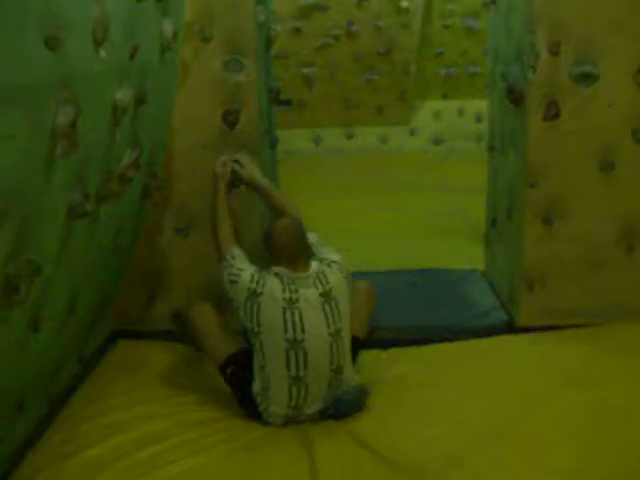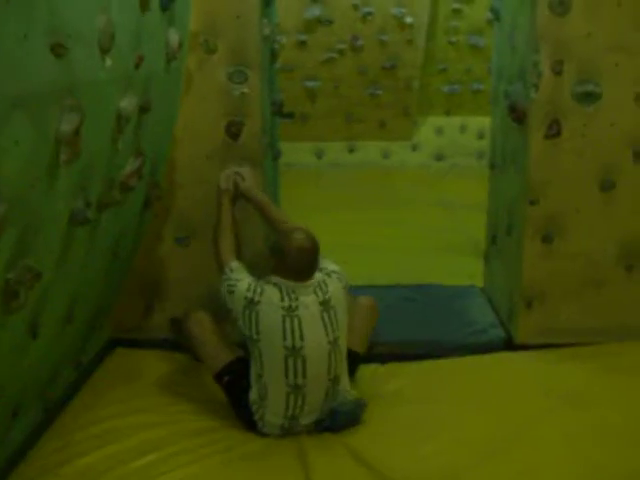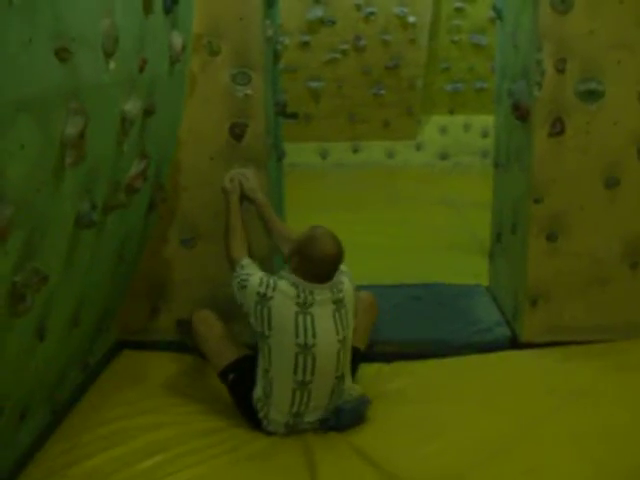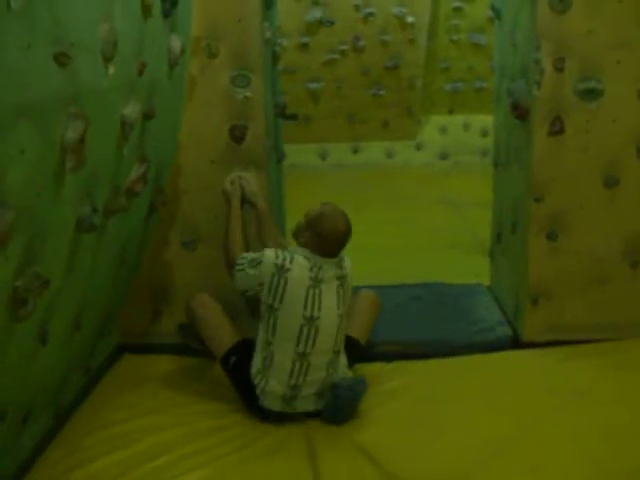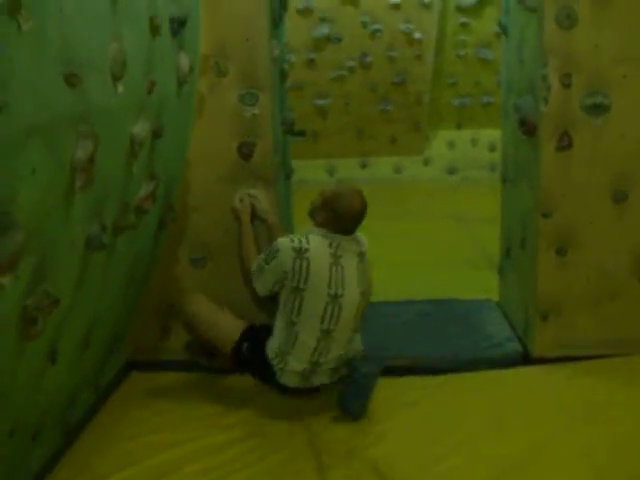
dt=0.3s
person 1, frame 1
left shoulder: (254, 289)
right shoulder: (336, 273)
left elbow: (227, 244)
right elbow: (298, 226)
left wrist: (221, 187)
right wrist: (259, 182)
left hip: (273, 412)
right hip: (337, 398)
left knee: (198, 313)
right knee: (363, 289)
person 1, frame 2
left shoulder: (252, 298)
right shoulder: (335, 284)
left elbow: (227, 257)
right elbow: (299, 241)
left wrist: (226, 201)
right wrist: (256, 196)
left hip: (269, 422)
right hip: (332, 410)
left knee: (195, 321)
right knee: (366, 304)
person 1, frame 3
left shoulder: (268, 292)
right shoulder: (344, 285)
left elbow: (239, 257)
right elbow: (289, 245)
left wrist: (233, 199)
right wrist: (258, 198)
left hip: (273, 422)
right hip: (335, 411)
left knee: (201, 319)
right knee: (366, 299)
person 1, frame 4
left shoulder: (279, 266)
right shoulder: (343, 267)
left elbow: (235, 263)
left wrist: (234, 203)
right wrist: (258, 202)
left hip: (270, 402)
right hip: (327, 396)
left knee: (199, 303)
right knee: (368, 298)
left ankle: (209, 345)
person 1, frame 5
left shoulder: (294, 249)
right shoulder: (360, 246)
left elbow: (259, 283)
left wrist: (245, 221)
right wrist: (271, 221)
left hip: (285, 374)
right hip: (338, 368)
left knee: (193, 306)
left ankle: (223, 354)
